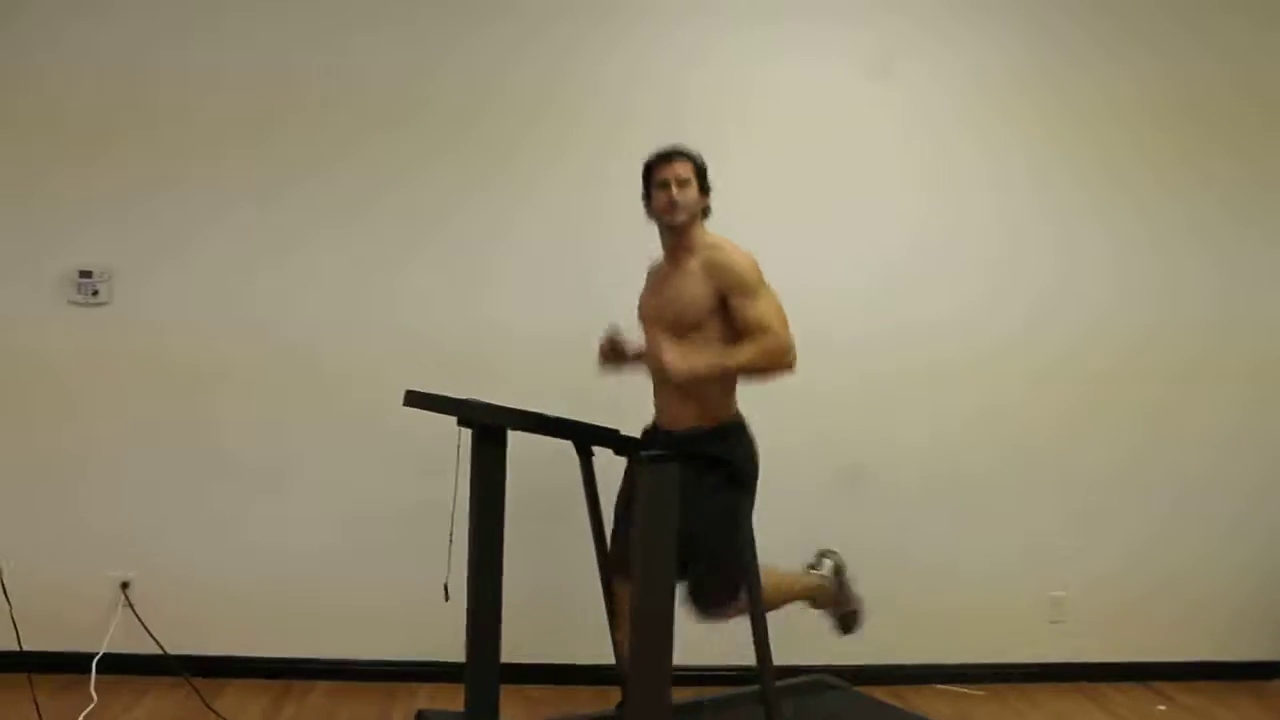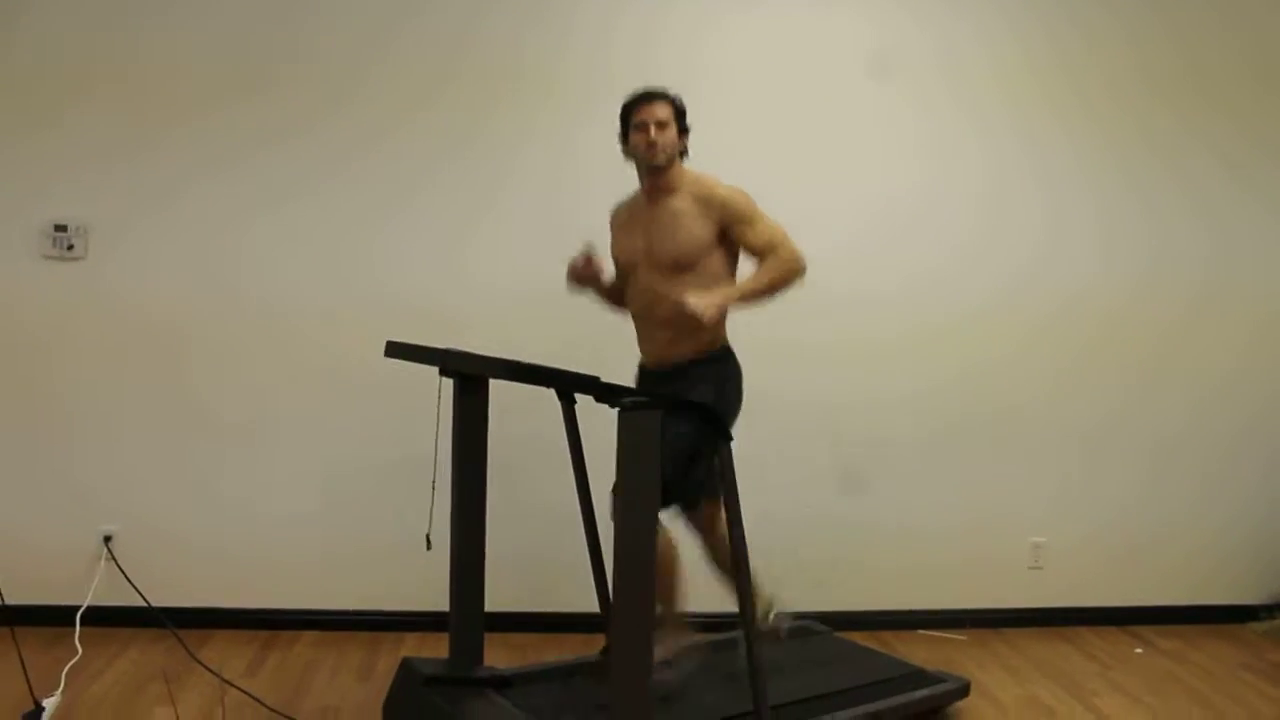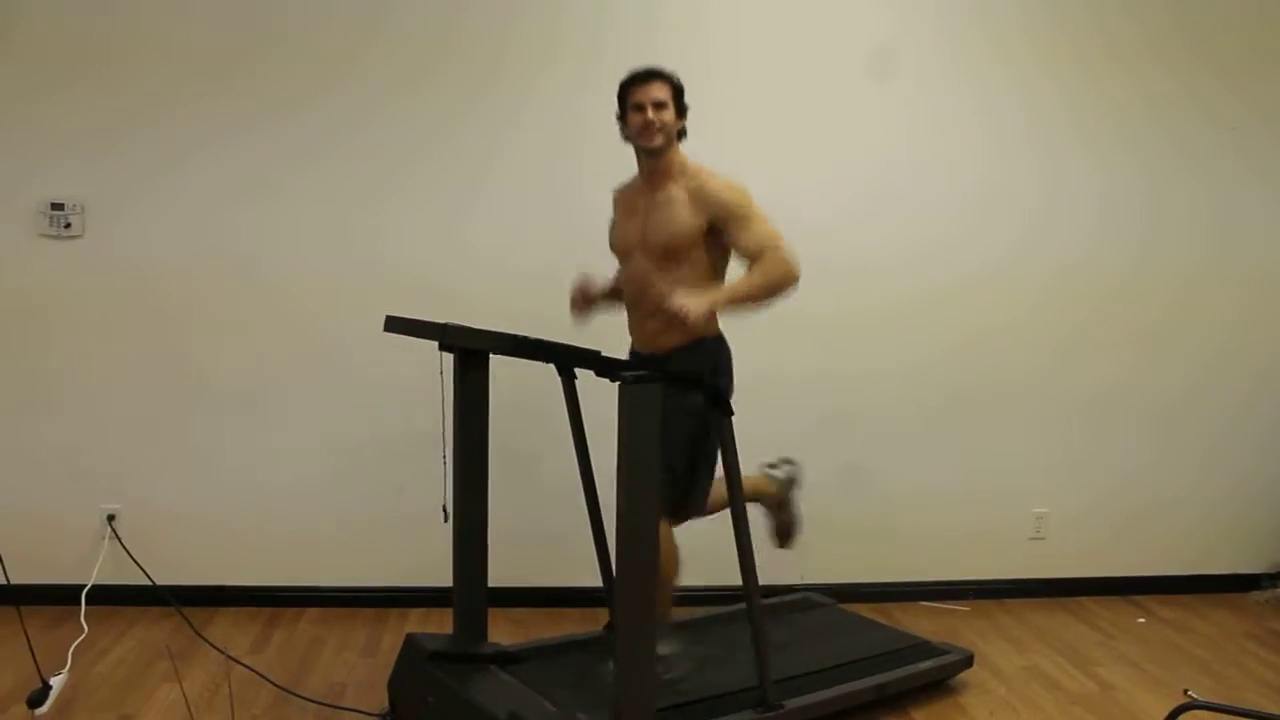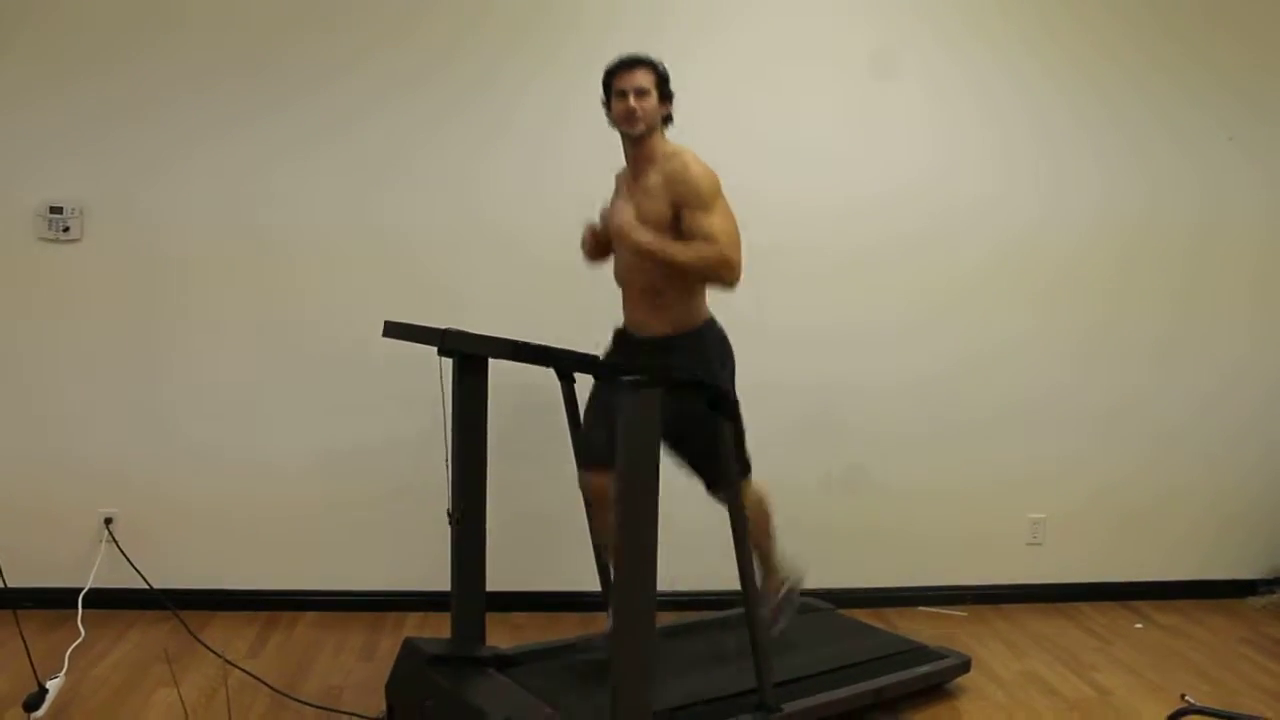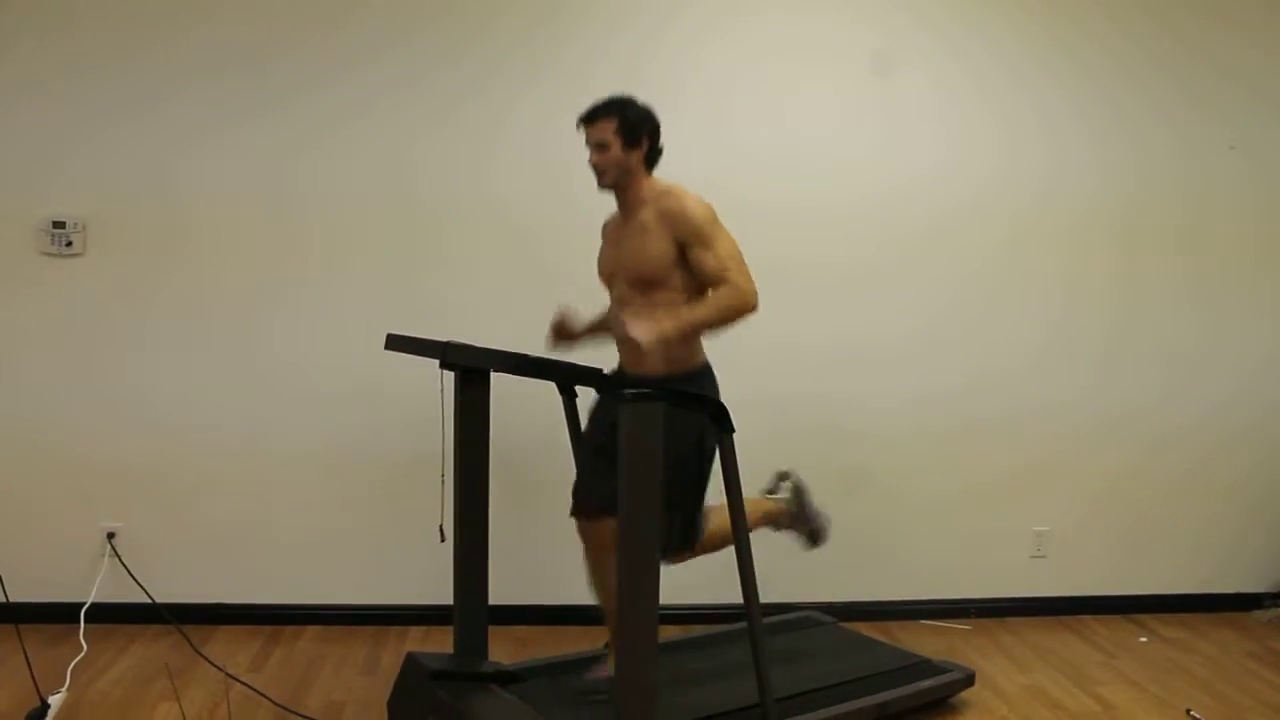
dt=1s
person 1, frame 1
left shoulder: (729, 265)
right shoulder: (659, 273)
left elbow: (780, 351)
left wrist: (691, 363)
right wrist: (636, 353)
left hip: (717, 448)
right hip: (660, 443)
left knee: (716, 601)
right knee: (626, 587)
left ankle: (821, 583)
person 1, frame 2
left shoulder: (718, 199)
right shoulder: (623, 215)
left elbow: (789, 260)
left wrist: (720, 296)
right wrist: (597, 281)
left hip: (706, 378)
right hip: (654, 380)
right knee: (700, 510)
left ankle: (673, 630)
right ankle: (758, 610)
person 1, frame 3
left shoulder: (712, 192)
right shoulder: (624, 197)
left elbow: (782, 269)
left wrist: (709, 300)
right wrist: (601, 292)
left hip: (696, 366)
right hip: (644, 363)
right knee: (681, 495)
left ankle: (657, 639)
right ankle: (771, 483)
person 1, frame 4
left shoulder: (689, 174)
right shoulder: (625, 178)
left elbow: (727, 267)
left wrist: (635, 235)
right wrist: (607, 243)
left hip: (691, 351)
right hip: (630, 347)
left knee: (728, 486)
right knee: (597, 481)
left ankle: (777, 581)
person 1, frame 5
left shoulder: (684, 212)
right shoulder: (613, 227)
left elbow: (743, 294)
left wrist: (660, 327)
right wrist: (590, 327)
left hip: (683, 393)
right hip: (625, 390)
left knee: (676, 543)
right knee: (595, 527)
left ankle: (778, 504)
